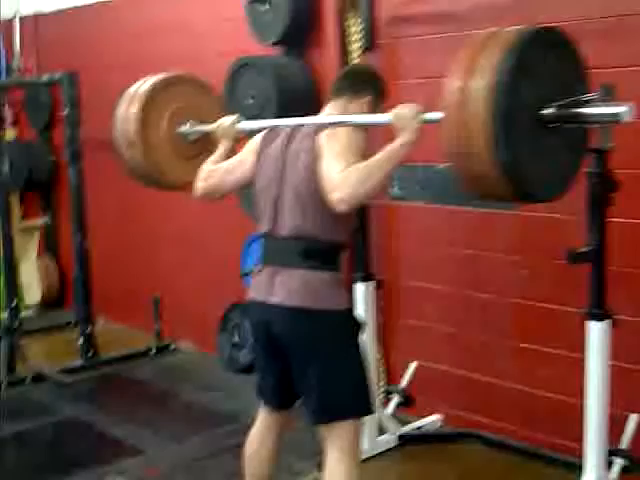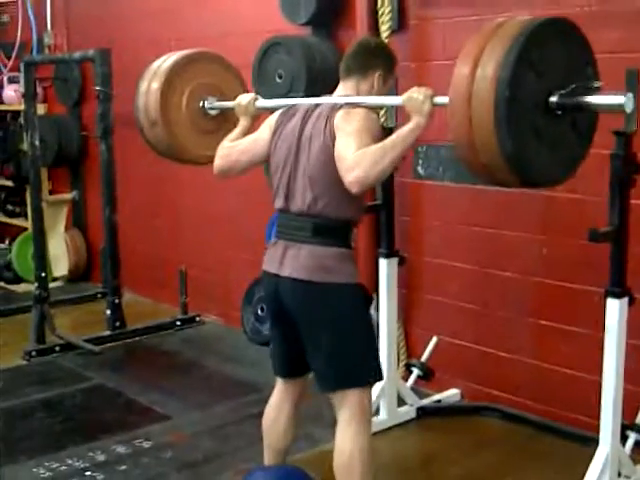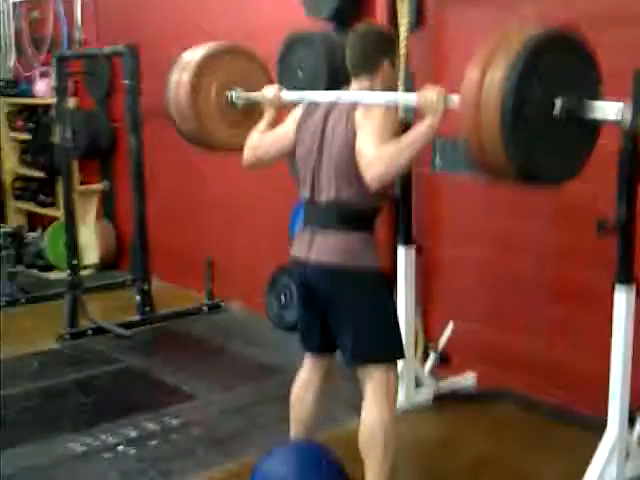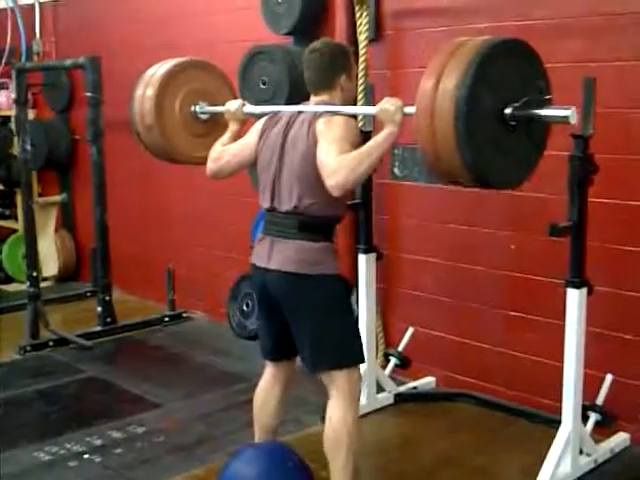
dt=1s
person 1, frame 1
left shoulder: (268, 138)
right shoulder: (341, 136)
left elbow: (204, 186)
right elbow: (342, 194)
left wrist: (224, 142)
right wrist: (403, 139)
left hip: (264, 295)
right hip: (313, 300)
left knee: (271, 412)
right knee: (341, 435)
person 1, frame 2
left shoulder: (284, 116)
right shoulder: (356, 116)
left elbow: (223, 164)
right elbow: (356, 175)
left wrist: (244, 120)
right wrist: (416, 122)
left hip: (278, 267)
right hip: (325, 272)
left knee: (287, 385)
right knee: (354, 407)
person 1, frame 3
left shoulder: (309, 110)
right shoulder: (374, 112)
left elbow: (252, 154)
right elbow: (376, 171)
left wrist: (269, 110)
right wrist: (430, 121)
left hip: (307, 251)
right hip: (351, 257)
left knee: (315, 361)
right knee: (380, 381)
person 1, frame 4
left shoulder: (270, 122)
right shoulder: (335, 123)
left elbow: (215, 166)
right elbow: (338, 179)
left wrist: (233, 123)
right wrist: (388, 131)
left hip: (265, 261)
right hip: (308, 267)
left knee: (276, 369)
right knee: (344, 387)
